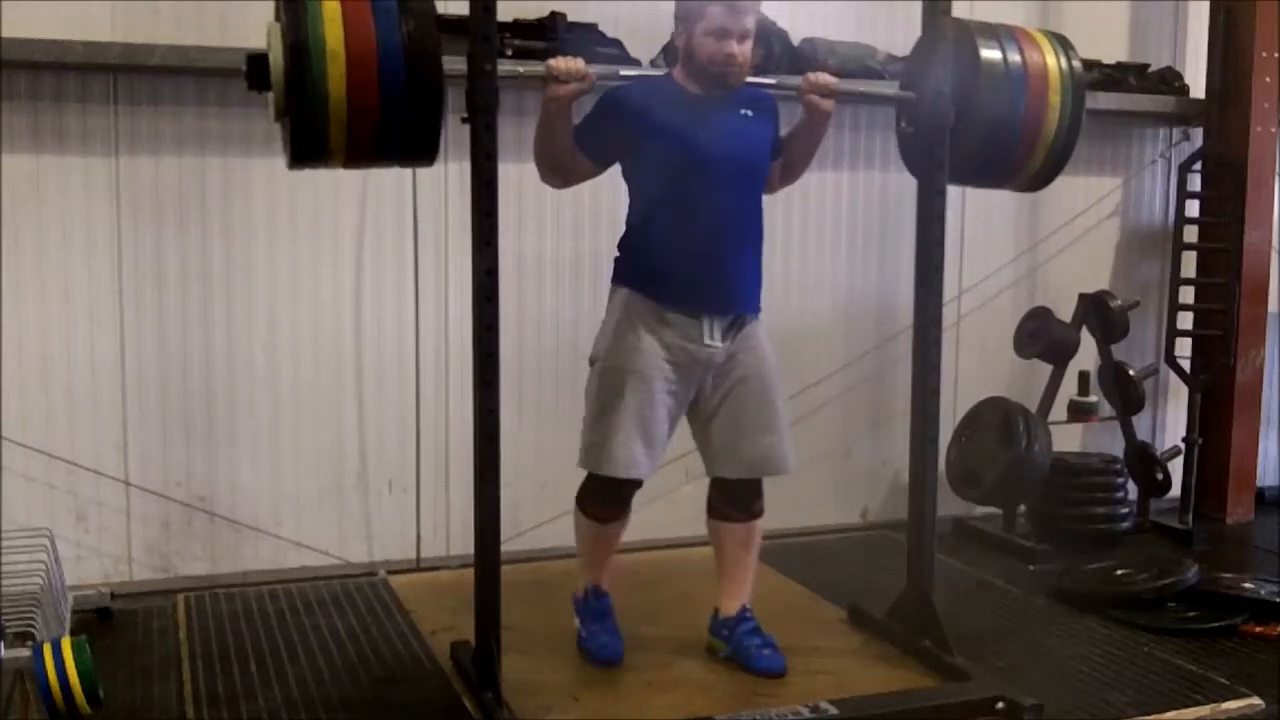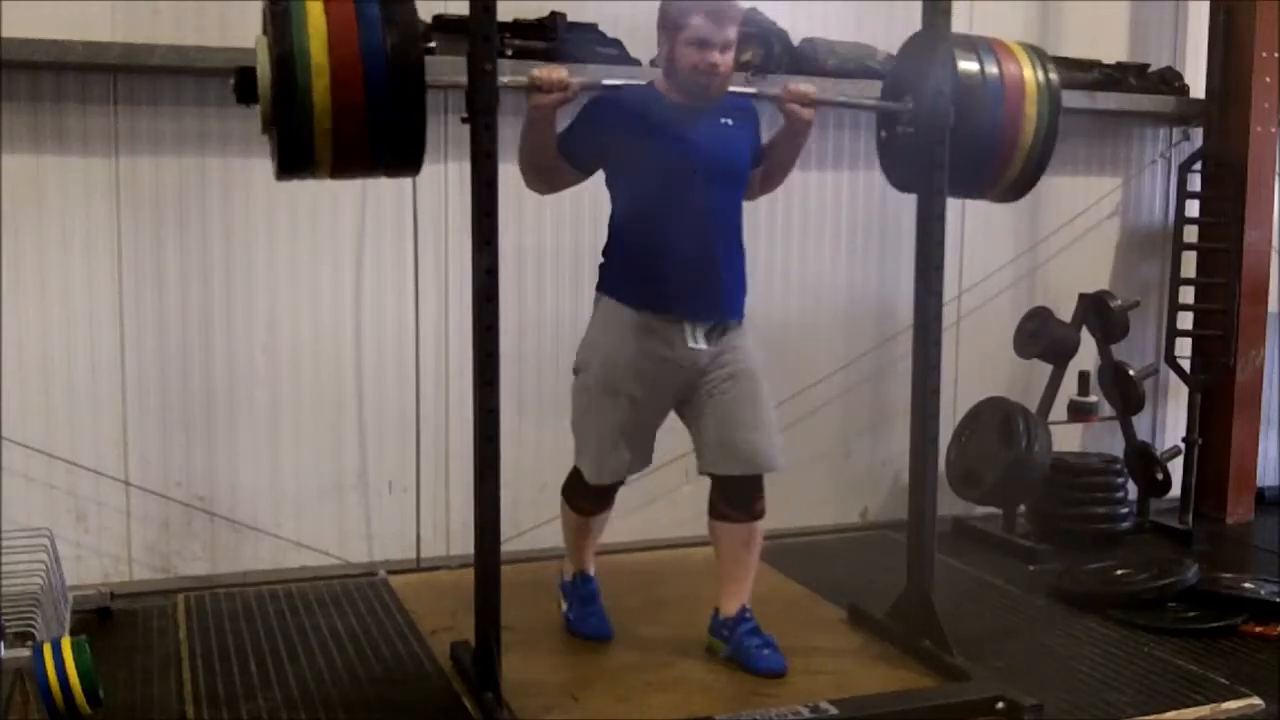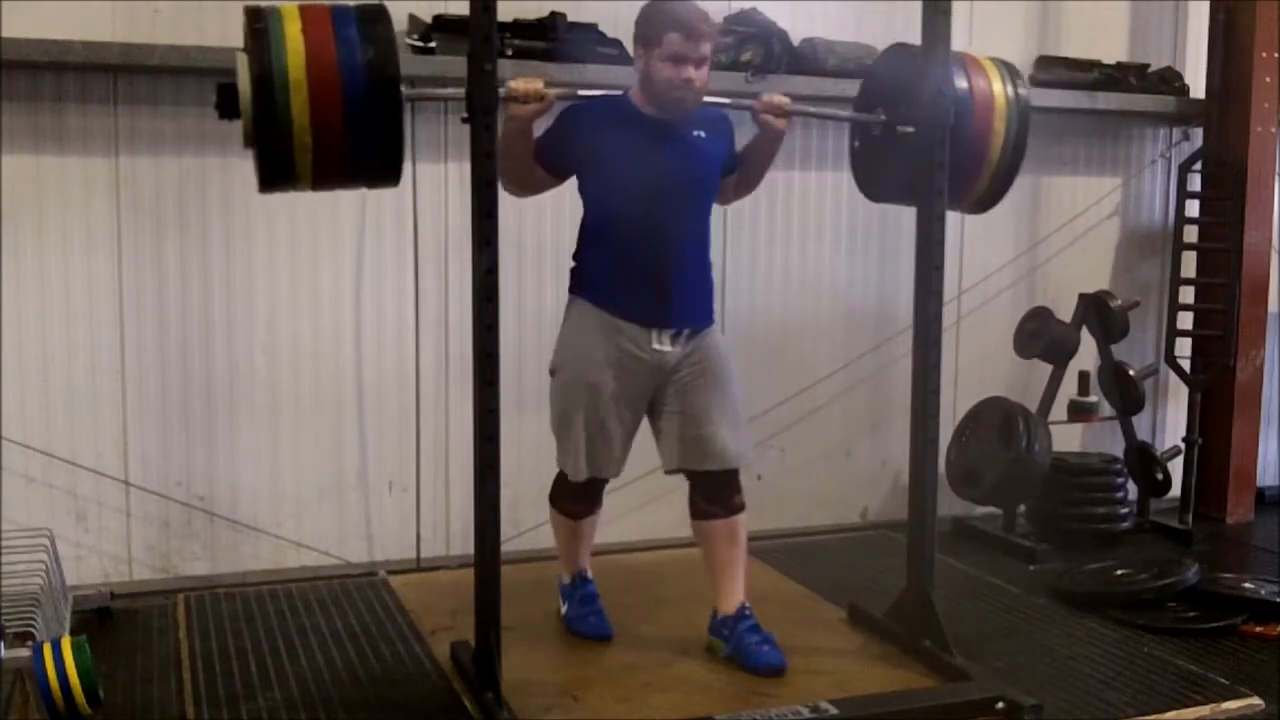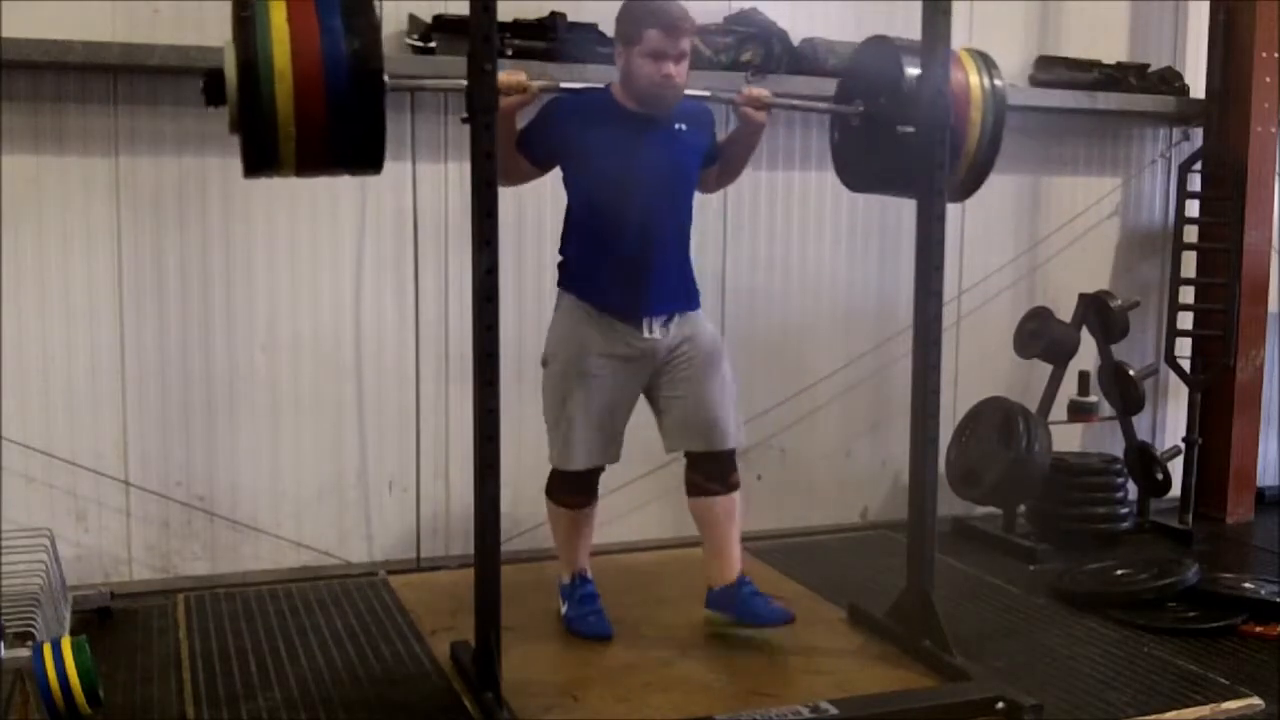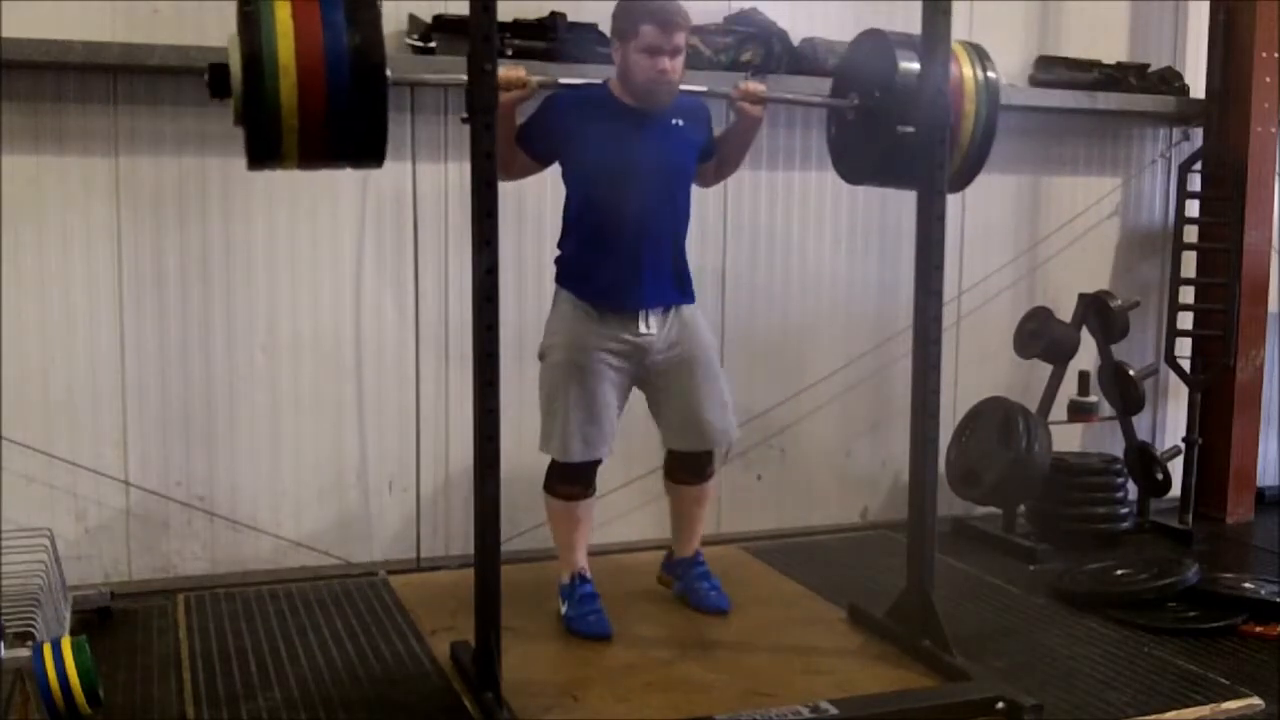
dt=0.2s
person 1, frame 1
left shoulder: (758, 107)
right shoulder: (635, 102)
right elbow: (559, 173)
left wrist: (817, 116)
right wrist: (556, 105)
left hip: (738, 325)
right hip: (649, 319)
left knee: (742, 477)
right knee: (615, 472)
left ankle: (732, 618)
right ankle: (592, 599)
person 1, frame 2
left shoulder: (740, 115)
right shoulder: (617, 111)
right elbow: (544, 179)
left wrist: (797, 126)
right wrist: (541, 112)
left hip: (723, 329)
right hip: (632, 323)
left knee: (743, 476)
right knee: (600, 472)
left ankle: (733, 617)
right ankle: (578, 579)
person 1, frame 3
left shoulder: (715, 126)
right shoulder: (591, 122)
right elbow: (522, 182)
left wrist: (770, 136)
right wrist: (517, 122)
left hip: (694, 332)
right hip: (604, 327)
left knee: (720, 473)
right knee: (583, 473)
left ankle: (732, 617)
right ankle: (575, 584)
person 1, frame 4
left shoulder: (695, 120)
right shoulder: (573, 115)
right elbow: (508, 172)
left wrist: (751, 127)
right wrist: (503, 115)
left hip: (682, 319)
right hip: (593, 321)
left knee: (716, 451)
right knee: (578, 465)
left ankle: (728, 585)
right ankle: (575, 585)
person 1, frame 5
left shoulder: (691, 114)
right shoulder: (571, 110)
right elbow: (507, 166)
left wrist: (747, 123)
right wrist: (502, 108)
left hip: (675, 312)
right hip: (588, 315)
left knee: (697, 445)
right knee: (575, 457)
left ankle: (684, 561)
right ankle: (576, 583)
